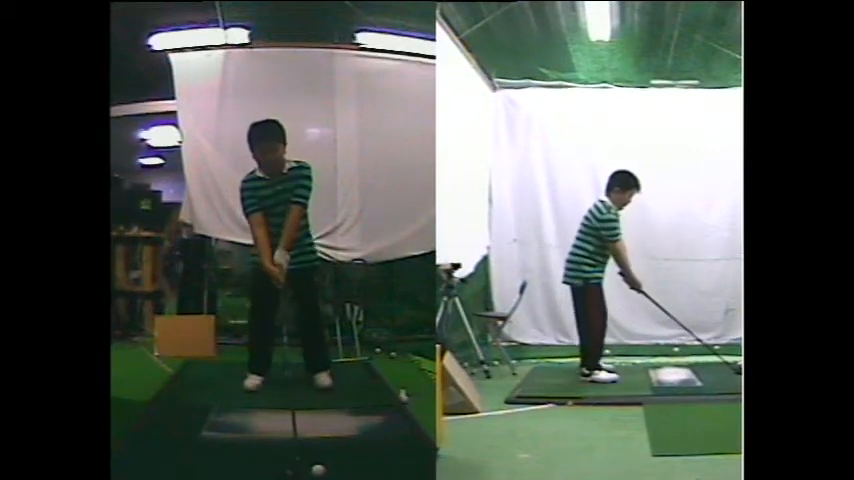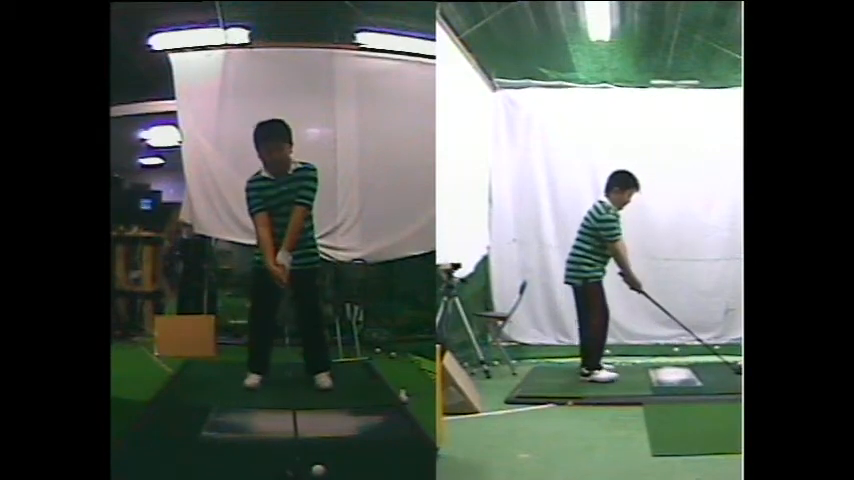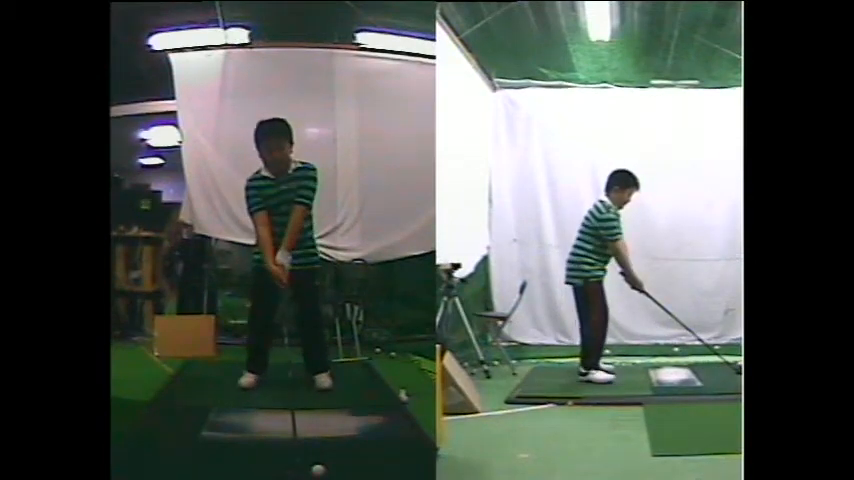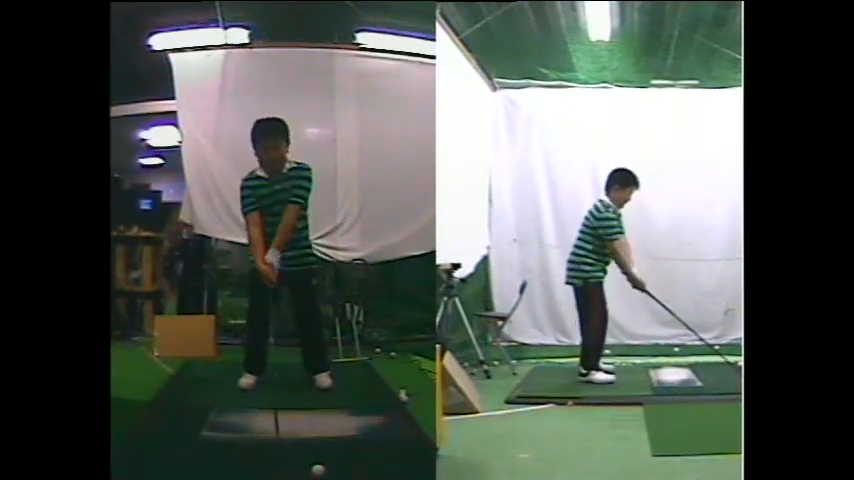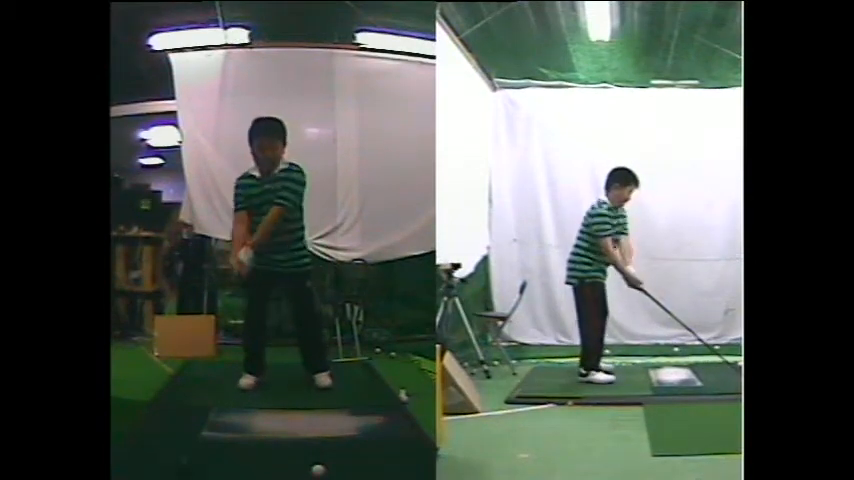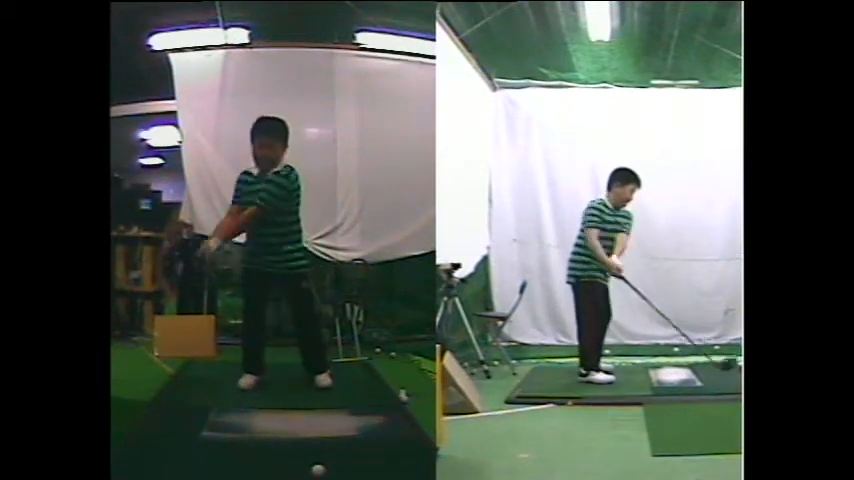
dt=0.1s
person 1, frame 1
left shoulder: (301, 171)
right shoulder: (249, 184)
left elbow: (295, 214)
right elbow: (258, 226)
left wrist: (283, 253)
right wrist: (268, 263)
left hip: (301, 257)
right hip: (264, 261)
left knee: (309, 314)
right knee: (261, 316)
left ankle: (319, 368)
right ankle: (257, 370)
person 1, frame 2
left shoulder: (307, 173)
right shoulder: (254, 184)
left elbow: (299, 215)
right elbow: (262, 225)
left wrist: (286, 254)
right wrist: (271, 263)
left hip: (304, 259)
right hip: (266, 261)
left knee: (310, 316)
right knee: (261, 316)
left ankle: (320, 369)
right ankle: (257, 369)
person 1, frame 3
left shoulder: (307, 172)
right shoulder: (255, 183)
left elbow: (299, 215)
right elbow: (262, 224)
left wrist: (285, 254)
right wrist: (270, 261)
left hip: (303, 259)
right hip: (268, 259)
left knee: (310, 316)
right knee: (260, 315)
left ankle: (319, 369)
right ankle: (254, 368)
person 1, frame 4
left shoulder: (301, 172)
right shoulder: (249, 183)
left elbow: (291, 214)
right elbow: (254, 224)
left wrist: (276, 252)
right wrist: (260, 260)
left hip: (299, 259)
right hip: (262, 260)
left knee: (308, 316)
right knee: (257, 317)
left ankle: (319, 369)
right ankle: (253, 369)
person 1, frame 5
left shoulder: (294, 175)
right shoulder: (245, 181)
left elbow: (276, 215)
right elbow: (241, 221)
left wrist: (248, 248)
right wrist: (237, 253)
left hip: (294, 260)
right hip: (259, 262)
left knee: (306, 315)
right knee: (254, 317)
left ankle: (318, 367)
right ankle: (253, 369)
person 1, frame 6
left shoulder: (287, 177)
right shoulder: (245, 177)
left elbow: (251, 214)
right elbow: (233, 213)
left wrist: (220, 240)
right wrist: (214, 237)
left hip: (290, 261)
right hip: (255, 261)
left knee: (305, 316)
right knee: (253, 318)
left ankle: (319, 368)
right ankle: (253, 369)
person 2, frame 1
left shoulder: (606, 210)
right shoulder: (606, 214)
left elbow: (619, 244)
right elbow: (616, 249)
left wrist: (627, 273)
right wrist: (631, 276)
left hip: (583, 272)
right hip: (585, 273)
left knee: (590, 318)
right knee: (596, 318)
left ankle: (590, 361)
right ankle: (590, 368)
person 2, frame 2
left shoulder: (607, 211)
right shoulder: (605, 214)
left elbow: (619, 244)
right elbow: (615, 249)
left wrist: (627, 273)
right wrist: (631, 276)
left hip: (584, 272)
right hip: (585, 273)
left knee: (592, 318)
right knee: (598, 317)
left ankle: (591, 361)
right ankle: (590, 368)
person 2, frame 3
left shoulder: (610, 212)
right shoulder: (605, 214)
left elbow: (620, 243)
right elbow: (616, 249)
left wrist: (629, 271)
right wrist: (632, 276)
left hip: (587, 272)
right hip: (585, 272)
left knee: (594, 317)
right knee: (597, 317)
left ankle: (591, 361)
right ankle: (587, 368)
person 2, frame 4
left shoulder: (613, 212)
right shoulder: (604, 213)
left elbow: (623, 242)
right elbow: (614, 249)
left wrist: (631, 269)
right wrist: (632, 275)
left hip: (589, 272)
right hip: (585, 273)
left knee: (595, 318)
right knee: (596, 319)
left ankle: (591, 361)
right ankle: (588, 369)
person 2, frame 5
left shoulder: (620, 214)
right shoulder: (600, 210)
left elbow: (624, 242)
right elbow: (606, 247)
left wrist: (629, 267)
right wrist: (625, 271)
left hip: (596, 273)
right hip: (585, 272)
left knee: (599, 317)
right knee: (592, 319)
left ankle: (592, 361)
right ankle: (587, 369)
person 2, frame 6
left shoulder: (625, 215)
right shoulder: (595, 207)
left elbow: (622, 240)
right elbow: (591, 239)
left wrist: (615, 258)
right wrist: (606, 262)
left hip: (598, 274)
right hip: (585, 272)
left knee: (602, 317)
right knee: (591, 319)
left ankle: (592, 361)
right ankle: (587, 369)
